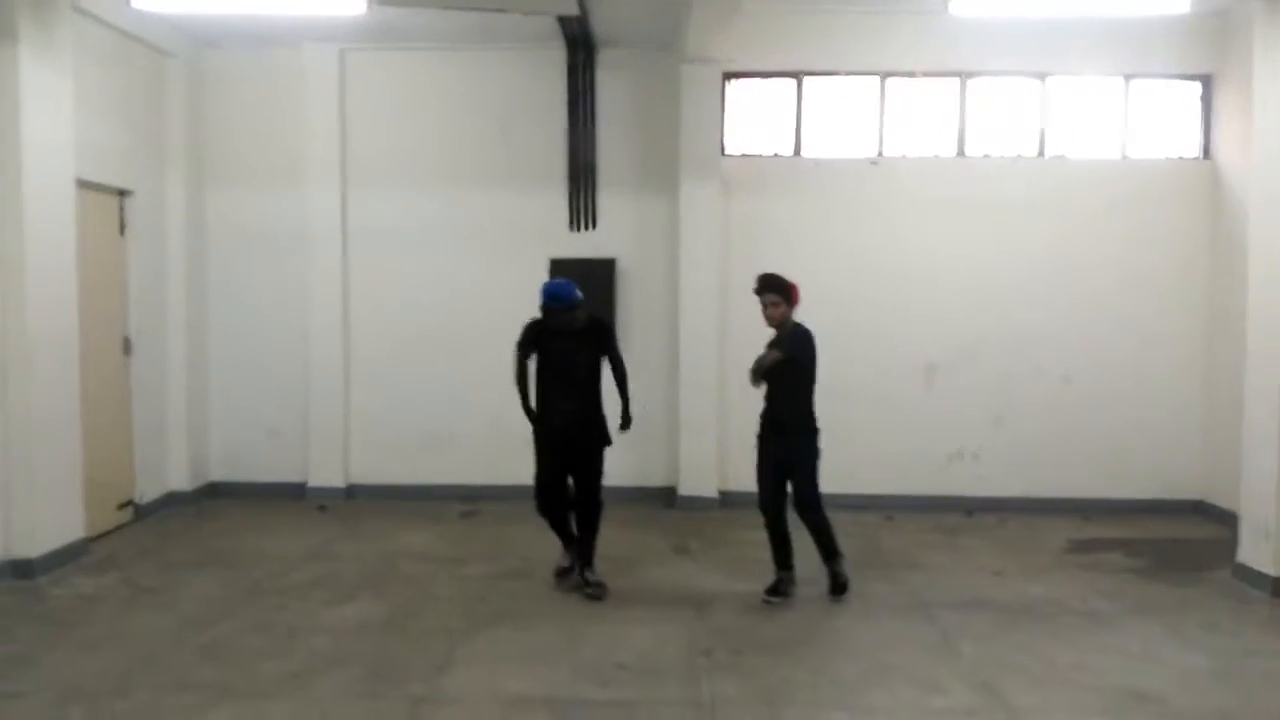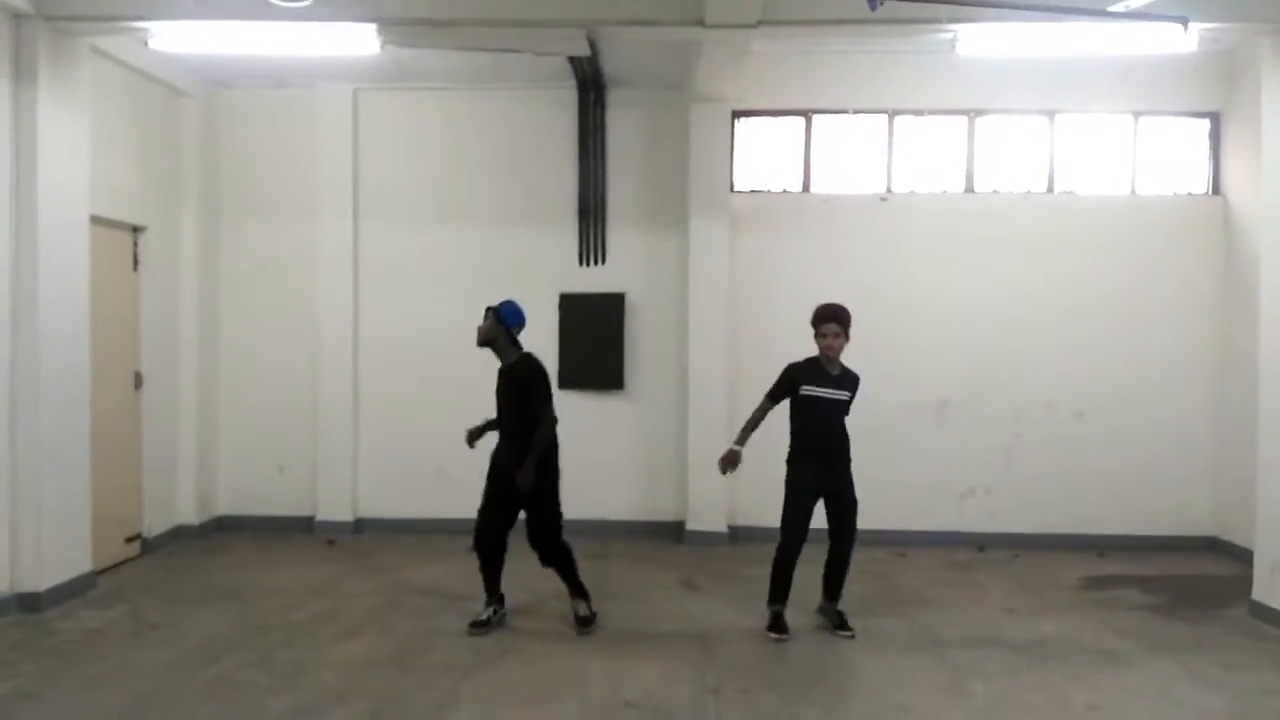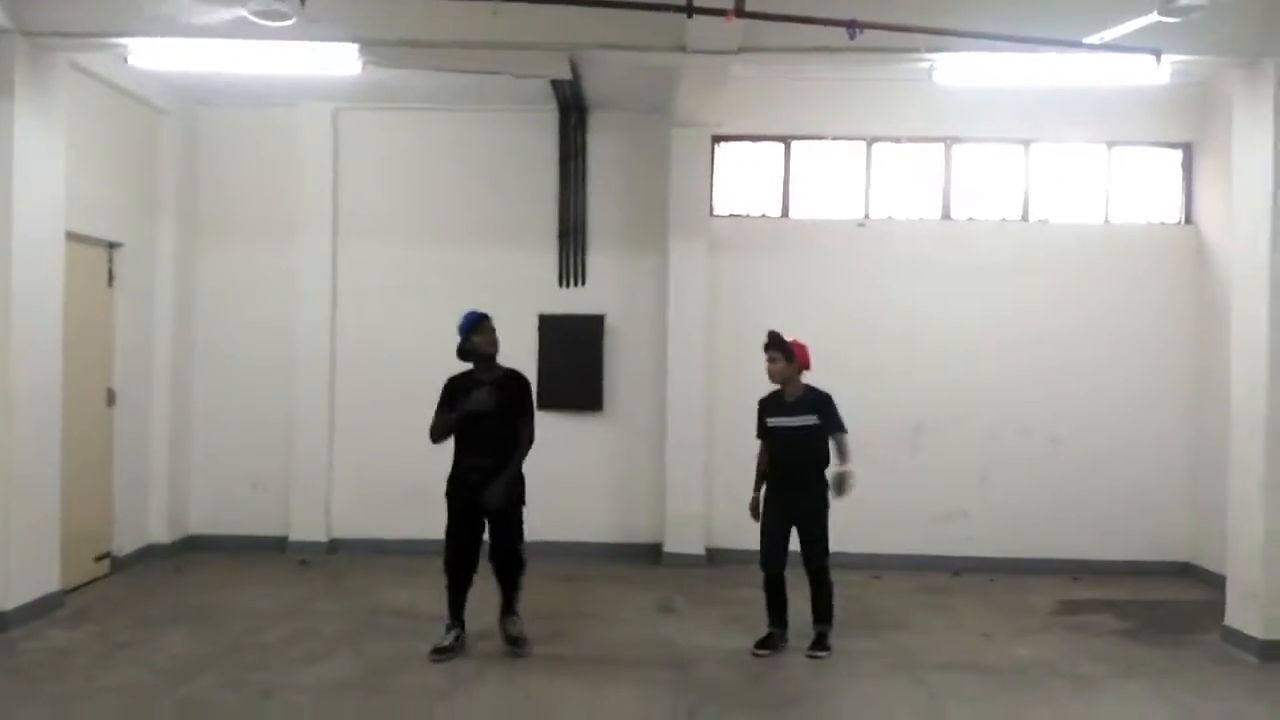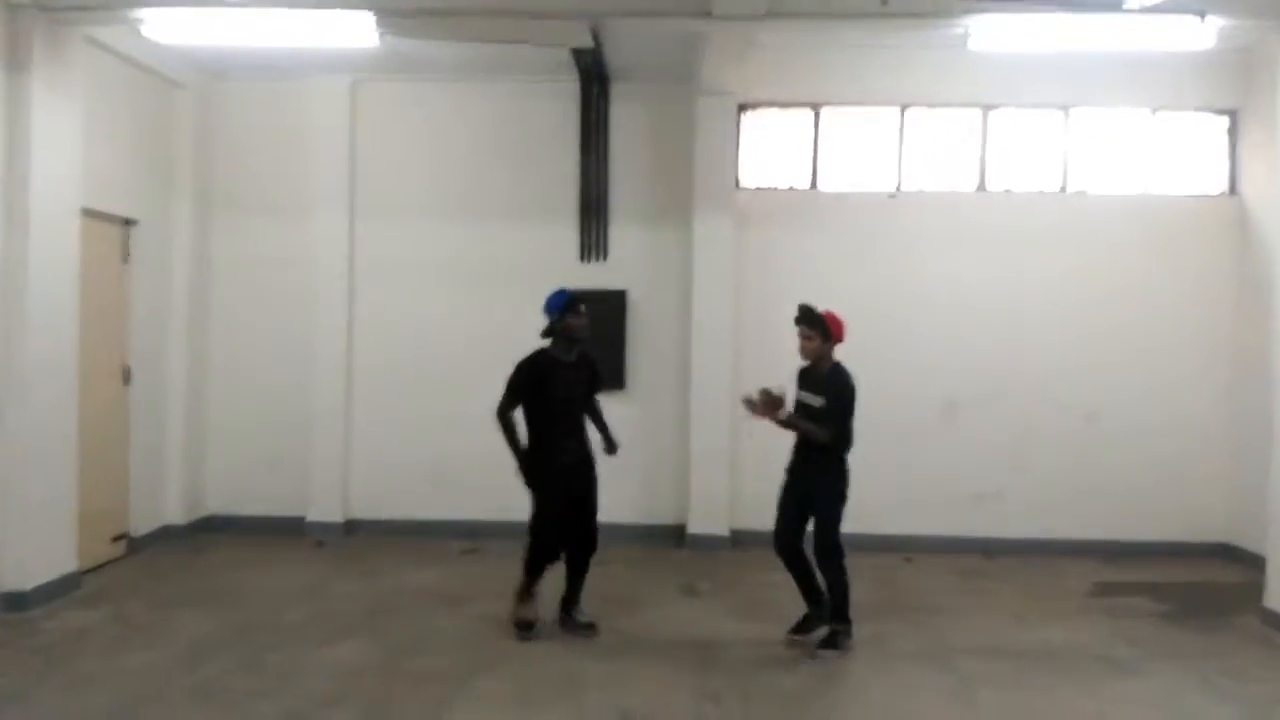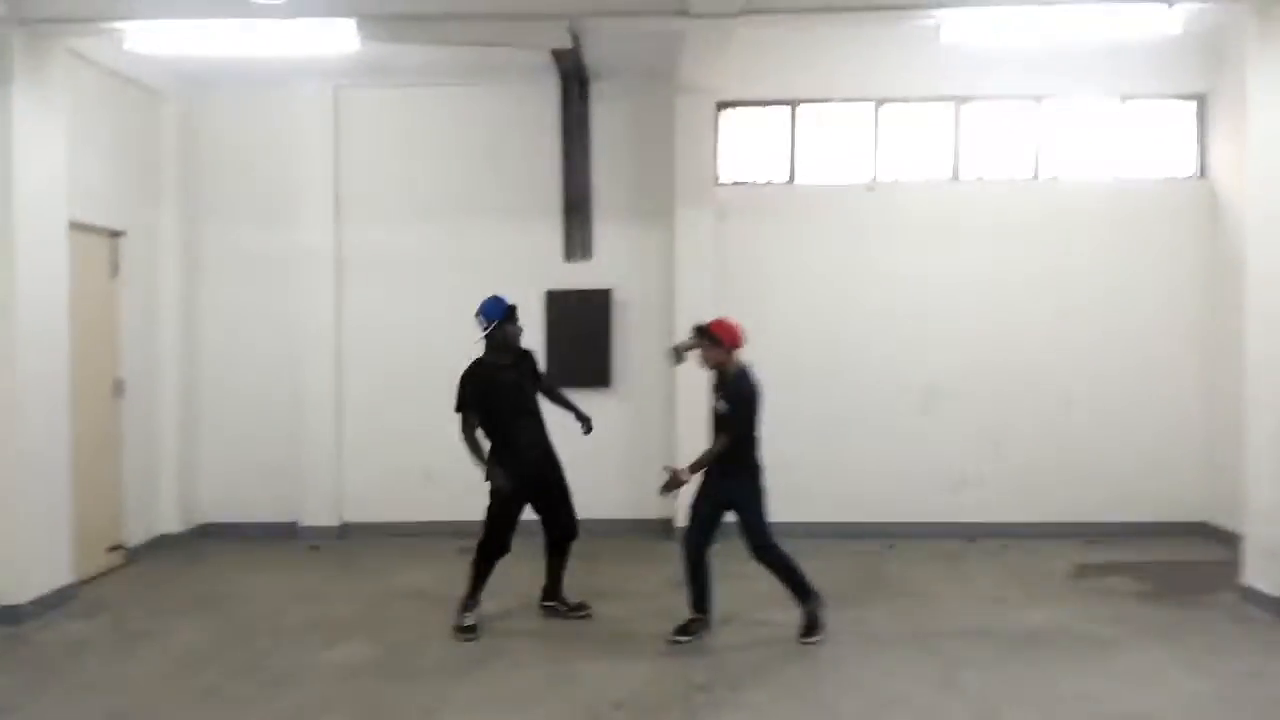
dt=1s
person 1, frame 1
left shoulder: (598, 330)
right shoulder: (537, 330)
left elbow: (617, 364)
right elbow: (522, 363)
left wrist: (626, 407)
right wrist: (527, 406)
left hip: (588, 426)
right hip: (550, 426)
left knee: (588, 497)
right knee: (549, 495)
left ankle: (586, 566)
right ankle: (570, 548)
person 1, frame 2
left shoulder: (528, 369)
right shoulder: (505, 371)
left elbow: (547, 420)
left wrist: (528, 468)
right wrist: (486, 427)
left hip: (535, 469)
right hip: (504, 465)
left knee: (546, 539)
right knee: (487, 537)
left ankle: (579, 596)
right ankle: (494, 604)
person 1, frame 3
left shoulder: (515, 383)
right shoulder: (456, 386)
left elbow: (526, 437)
right elbow: (436, 436)
left wrist: (504, 481)
right wrist: (466, 409)
left hip: (504, 483)
right hip: (464, 482)
left knee: (507, 554)
right knee: (458, 557)
left ankle: (510, 615)
right ankle: (456, 629)
person 1, frame 4
left shoulder: (586, 364)
right shoulder: (535, 366)
right elbow: (504, 412)
left wrist: (606, 434)
right wrist: (522, 456)
left hip: (579, 464)
right hip: (546, 465)
left knee: (584, 538)
right knee: (549, 537)
left ankle: (570, 607)
right ankle: (526, 596)
person 1, frame 5
left shoulder: (523, 359)
right shoulder: (477, 376)
left elbow: (544, 387)
right elbow: (468, 433)
left wrist: (576, 411)
right wrist: (491, 470)
left hip: (542, 459)
right hip: (509, 466)
left knee: (562, 527)
right knee: (496, 537)
left ankle: (553, 597)
right ankle: (468, 607)
person 2, frame 1
left shoulder: (800, 336)
right shoulder: (777, 344)
left elbow: (763, 363)
left wrist: (756, 372)
left hip: (800, 436)
right hip: (772, 436)
left knee: (807, 505)
right knee: (770, 508)
left ankle: (835, 566)
right ankle: (785, 574)
person 2, frame 2
left shoulder: (851, 381)
right shoulder: (796, 372)
right elbow: (764, 408)
right wrist: (737, 445)
left hip: (840, 471)
right hip: (803, 469)
left knee: (844, 541)
right knee: (792, 541)
left ankle: (830, 607)
right ankle: (776, 610)
person 2, frame 3
left shoulder: (820, 401)
right shoulder: (767, 405)
left elbow: (839, 438)
left wrist: (843, 467)
right wrist: (756, 492)
left hip: (812, 495)
right hip: (777, 495)
left knee: (816, 564)
right knee: (772, 565)
left ankle: (823, 630)
right ankle: (777, 630)
person 2, frame 4
left shoulder: (840, 383)
right shoulder: (806, 374)
left elbow: (826, 434)
left wrist: (783, 416)
right wrist: (772, 408)
left hip: (828, 476)
right hip: (800, 471)
left knee: (827, 549)
right knee: (785, 540)
left ankle: (841, 626)
right ankle: (817, 607)
person 2, frame 5
left shoulder: (742, 388)
right shoulder: (724, 371)
left elbow: (724, 441)
right elbow: (702, 347)
left wrist: (687, 472)
right wrist: (686, 346)
left hip: (741, 477)
right hip: (715, 474)
left knee: (761, 546)
right knee: (694, 542)
left ankle: (811, 604)
right ankle: (699, 617)
